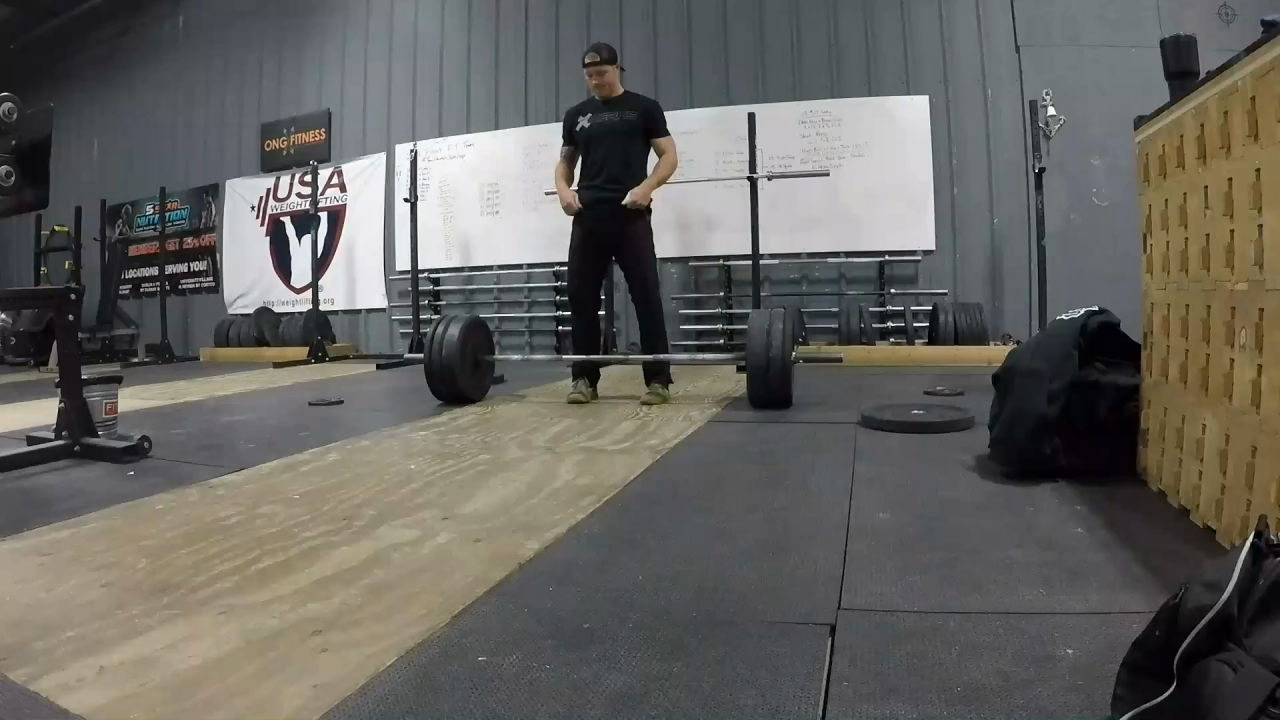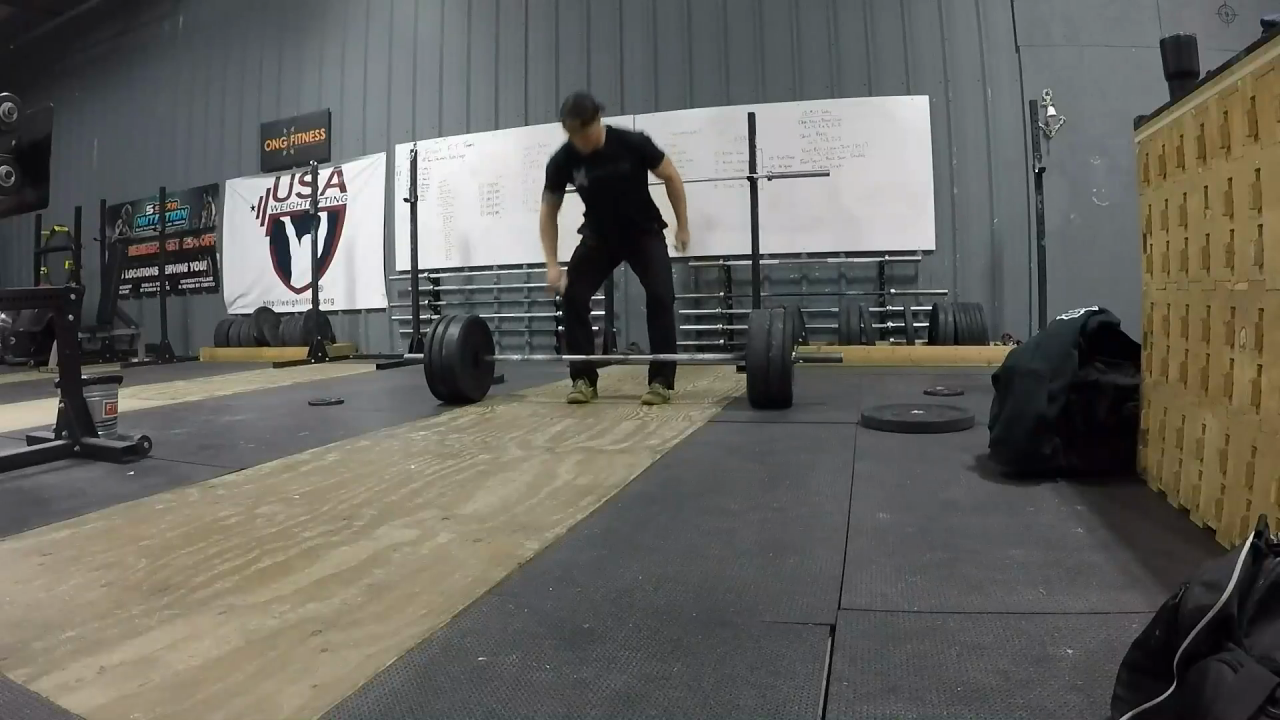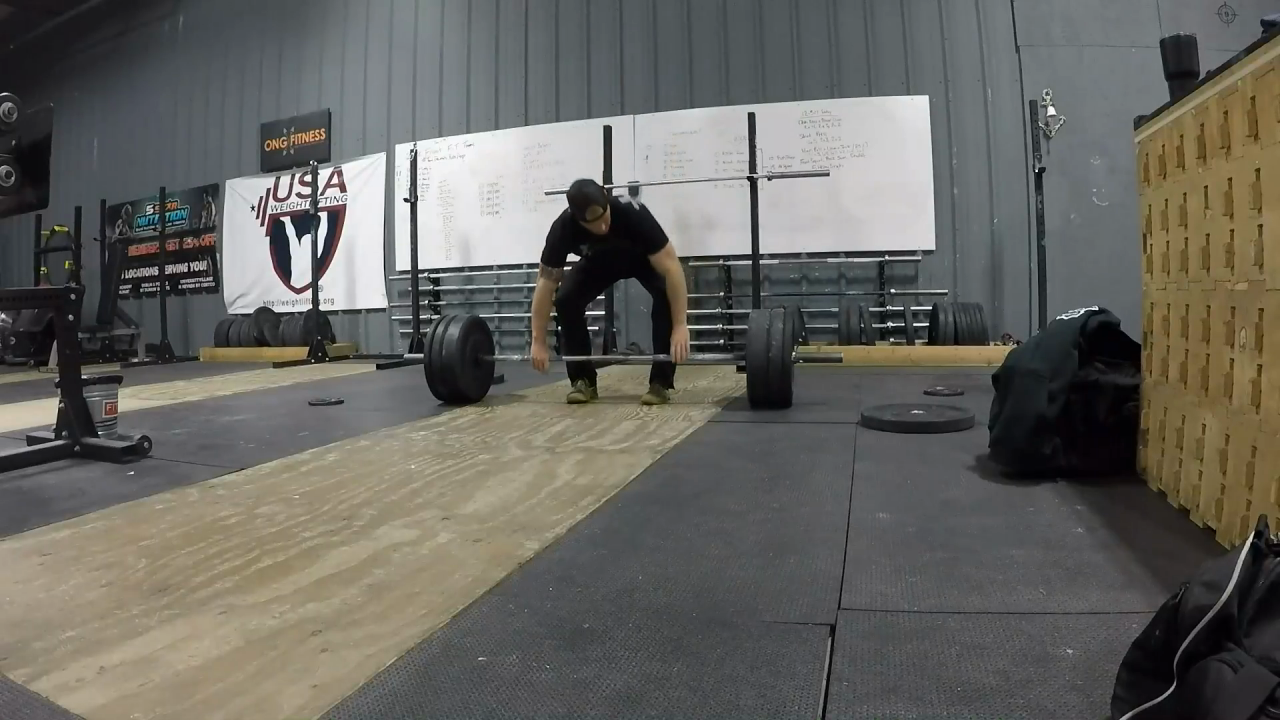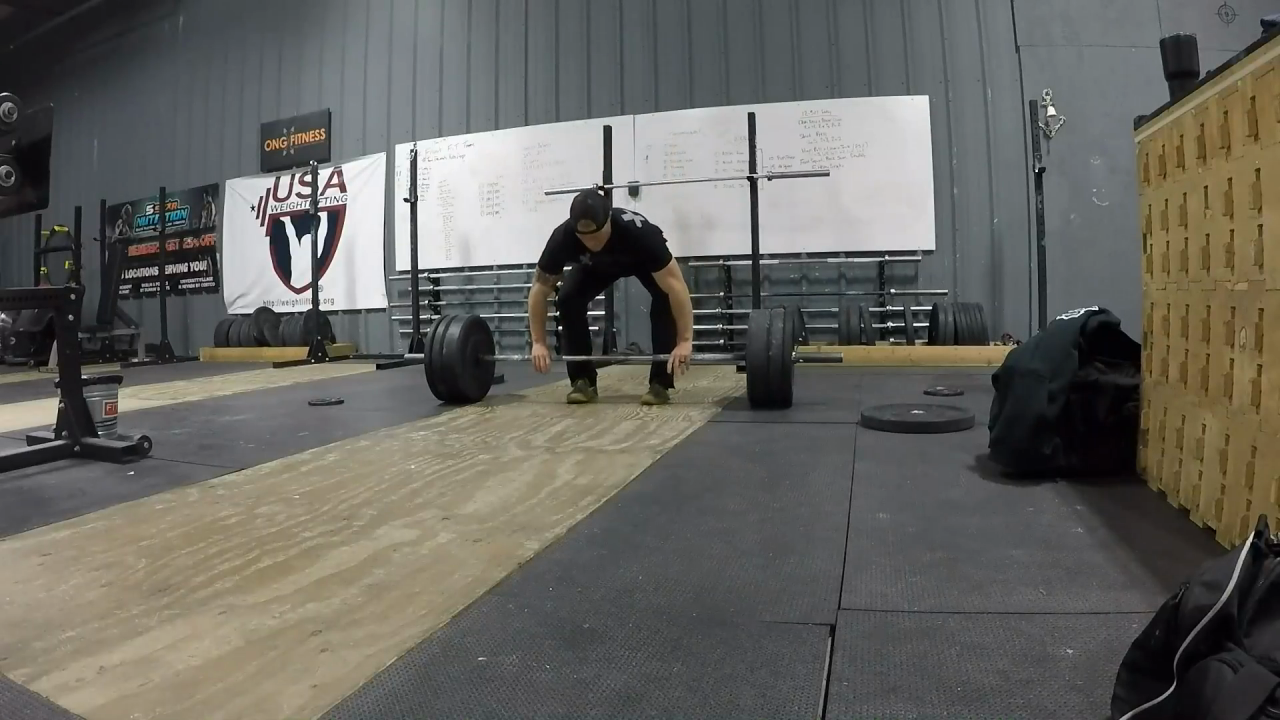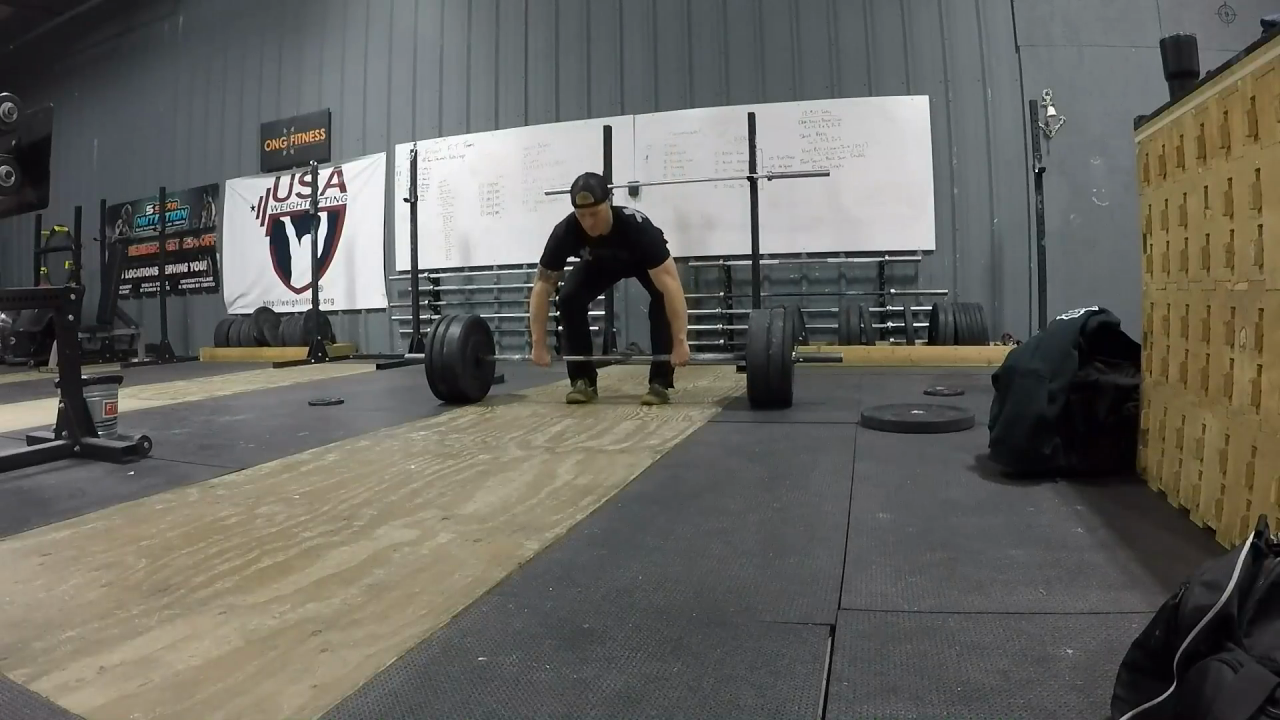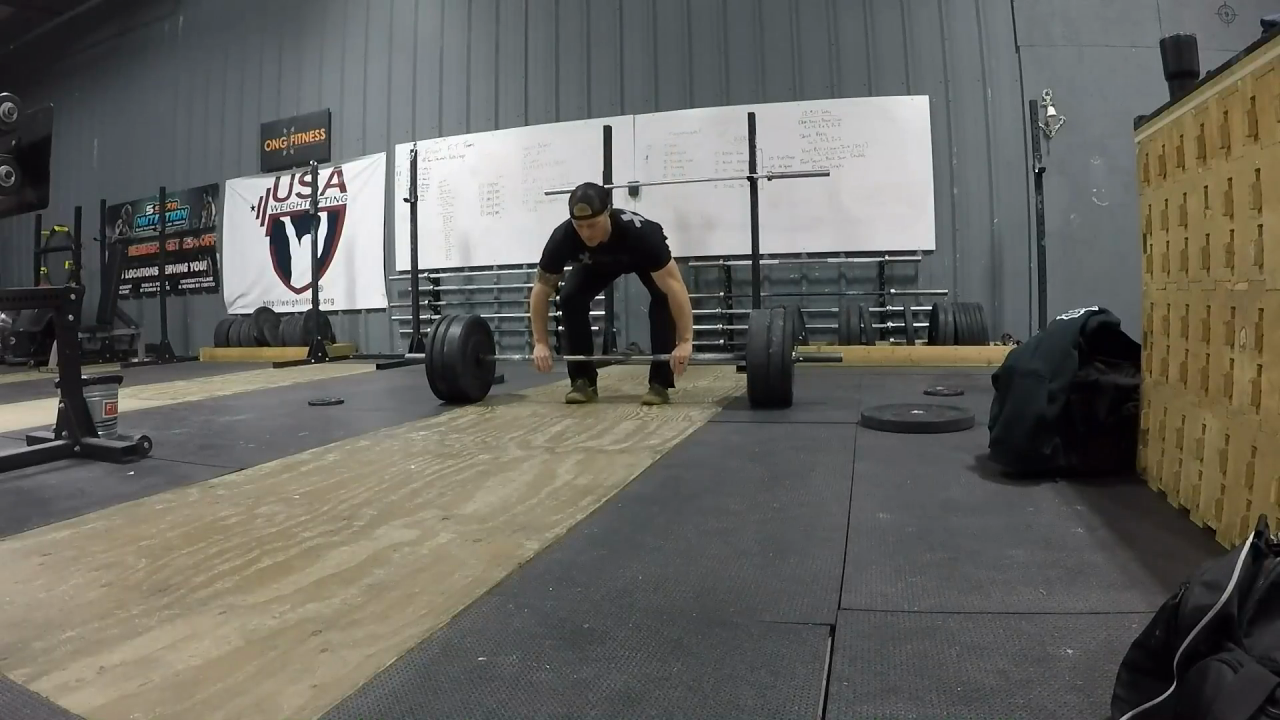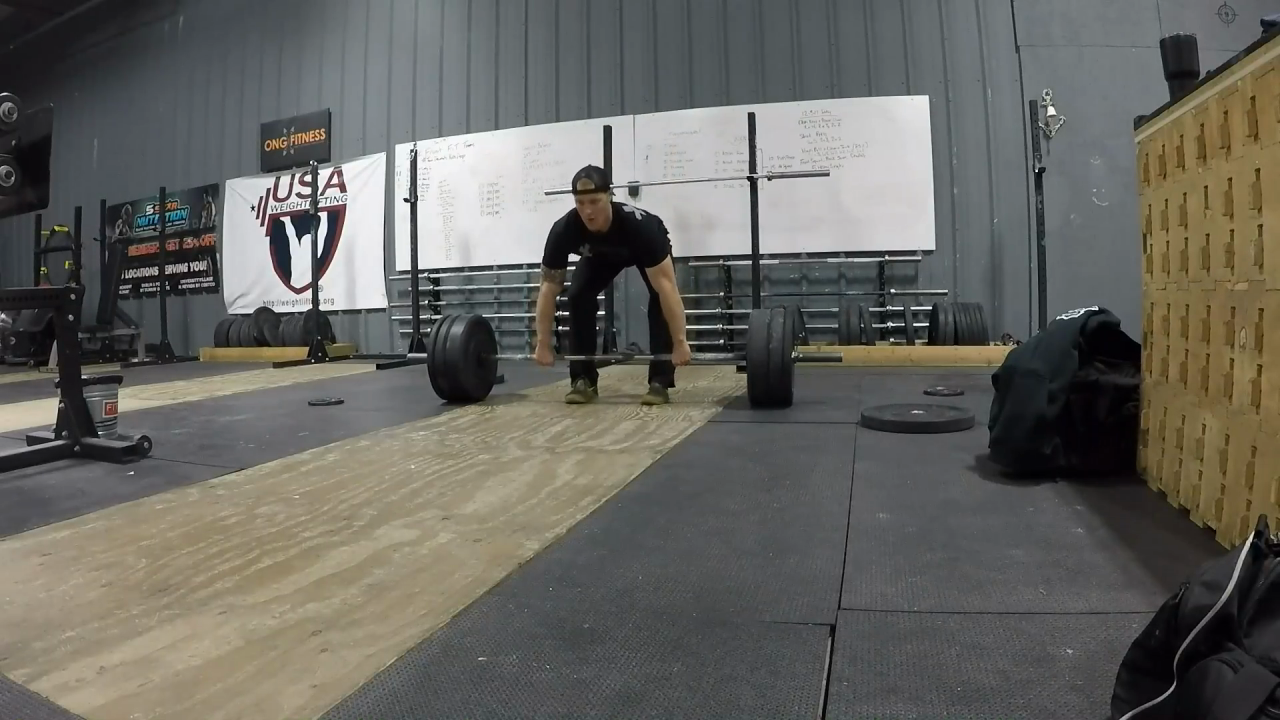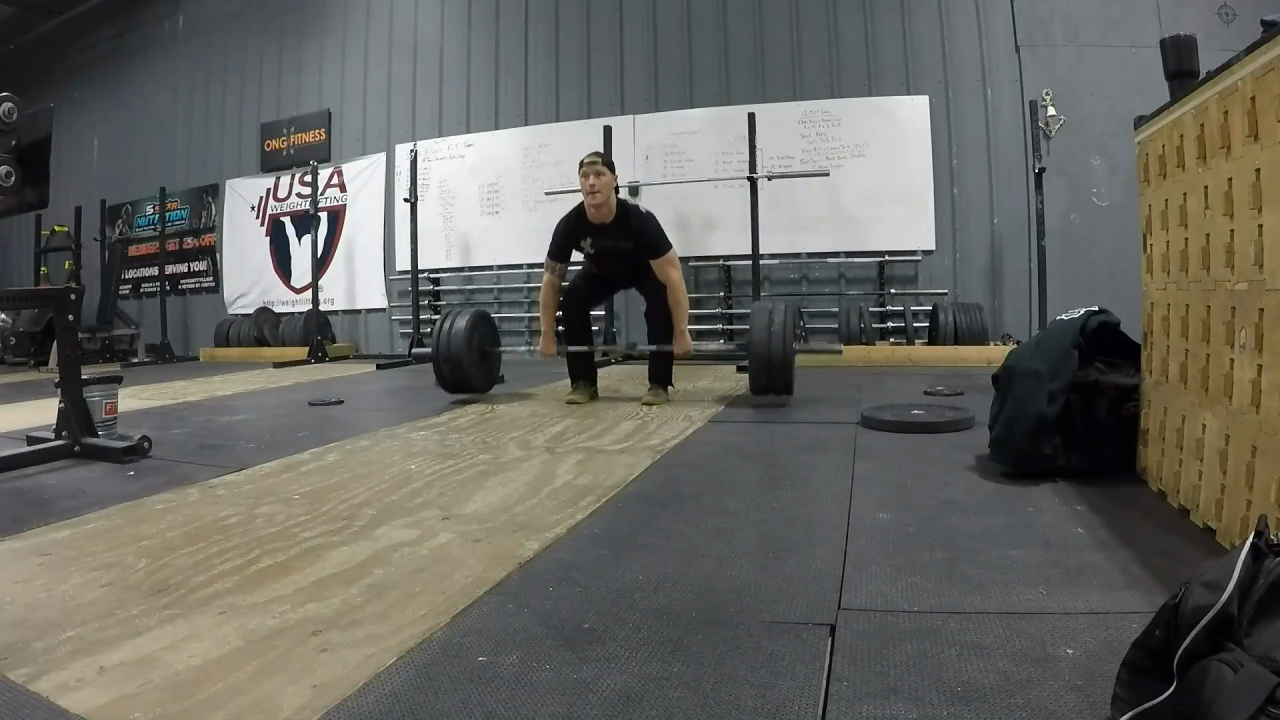
dt=0.5s
person 1, frame 1
left shoulder: (643, 107)
right shoulder: (576, 115)
left elbow: (669, 155)
right elbow: (564, 162)
left wrist: (647, 187)
right wrist: (563, 190)
left hip: (630, 215)
right hip: (587, 217)
left knee: (646, 297)
right knee: (582, 299)
left ankle: (658, 380)
right ankle: (585, 379)
person 1, frame 2
left shoulder: (633, 143)
right shoulder: (562, 161)
left elbow: (671, 177)
right elbow: (549, 212)
left wrist: (683, 227)
right wrist: (552, 263)
left hip: (643, 233)
right hip: (598, 237)
left knee: (660, 295)
right knee: (572, 296)
left ankle: (661, 380)
right ankle: (583, 379)
person 1, frame 3
left shoulder: (633, 214)
right shoulder: (562, 229)
left elbow: (670, 267)
right elbow: (545, 287)
left wrist: (680, 327)
right wrist: (538, 342)
left hip: (643, 258)
right hip: (598, 263)
left knee: (667, 295)
right knee: (565, 300)
left ankle: (660, 382)
right ankle: (583, 380)
person 1, frame 4
left shoulder: (637, 230)
right shoulder: (562, 238)
left elbow: (676, 286)
right elbow: (539, 291)
left wrist: (685, 341)
right wrist: (538, 342)
left hip: (641, 259)
left knee: (665, 297)
right knee: (568, 299)
left ankle: (660, 383)
right ankle: (583, 380)
person 1, frame 5
left shoulder: (637, 227)
right shoulder: (564, 233)
left elbow: (671, 286)
right elbow: (542, 288)
left wrist: (680, 343)
right wrist: (539, 344)
left hip: (642, 259)
right hip: (599, 263)
left knee: (662, 297)
right knee: (569, 298)
left ankle: (660, 383)
right ankle: (583, 380)
person 1, frame 6
left shoulder: (639, 232)
right shoulder: (562, 238)
left elbow: (675, 288)
right elbow: (541, 291)
left wrist: (685, 342)
right wrist: (540, 343)
left hip: (641, 256)
right hip: (596, 262)
left knee: (663, 296)
right knee: (570, 298)
left ankle: (660, 383)
right ankle: (584, 380)
person 1, frame 7
left shoulder: (639, 225)
right shoulder: (563, 231)
left elbow: (667, 288)
right elbow: (549, 289)
left wrist: (680, 343)
right wrist: (543, 344)
left hip: (641, 249)
right hip: (599, 256)
left knee: (659, 297)
right knee: (578, 296)
left ankle: (659, 382)
right ankle: (584, 380)
person 1, frame 8
left shoulder: (639, 220)
right shoulder: (569, 226)
left elbow: (672, 276)
right elbow: (551, 281)
left wrist: (681, 333)
right wrist: (547, 335)
left hip: (642, 269)
right hip: (601, 272)
left knee: (660, 299)
right knee: (571, 300)
left ankle: (659, 384)
right ankle: (583, 381)
